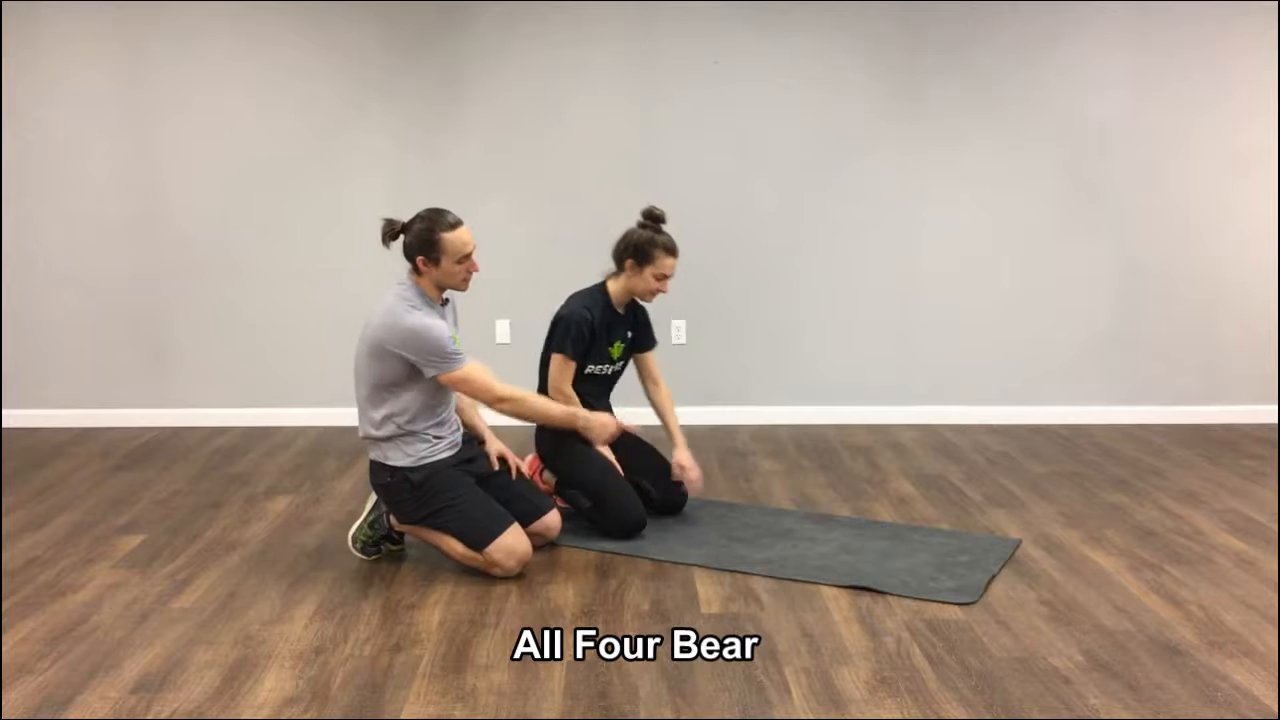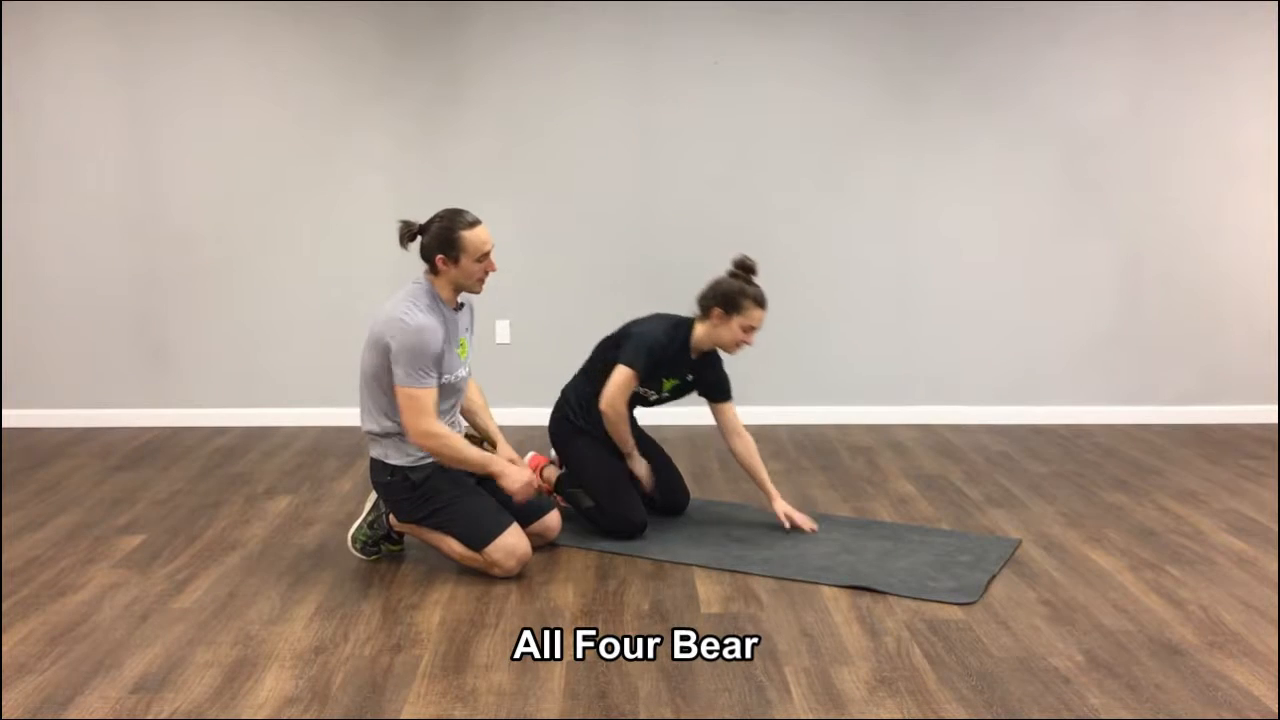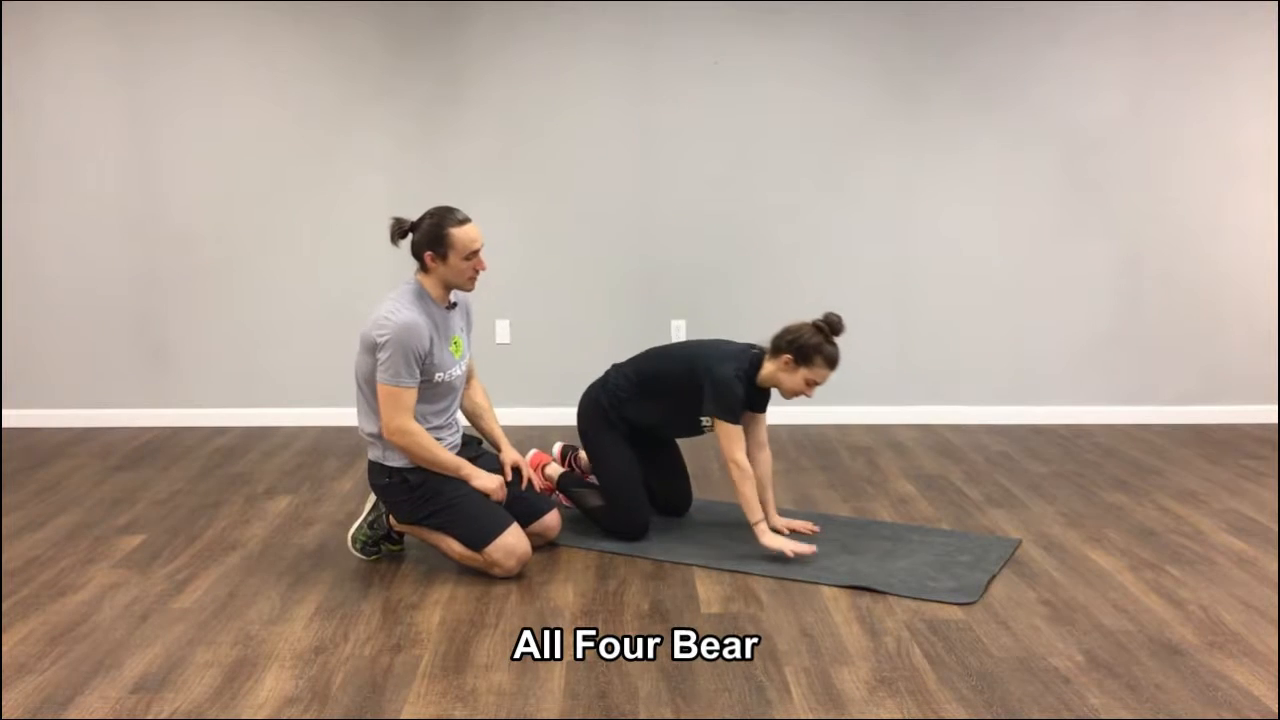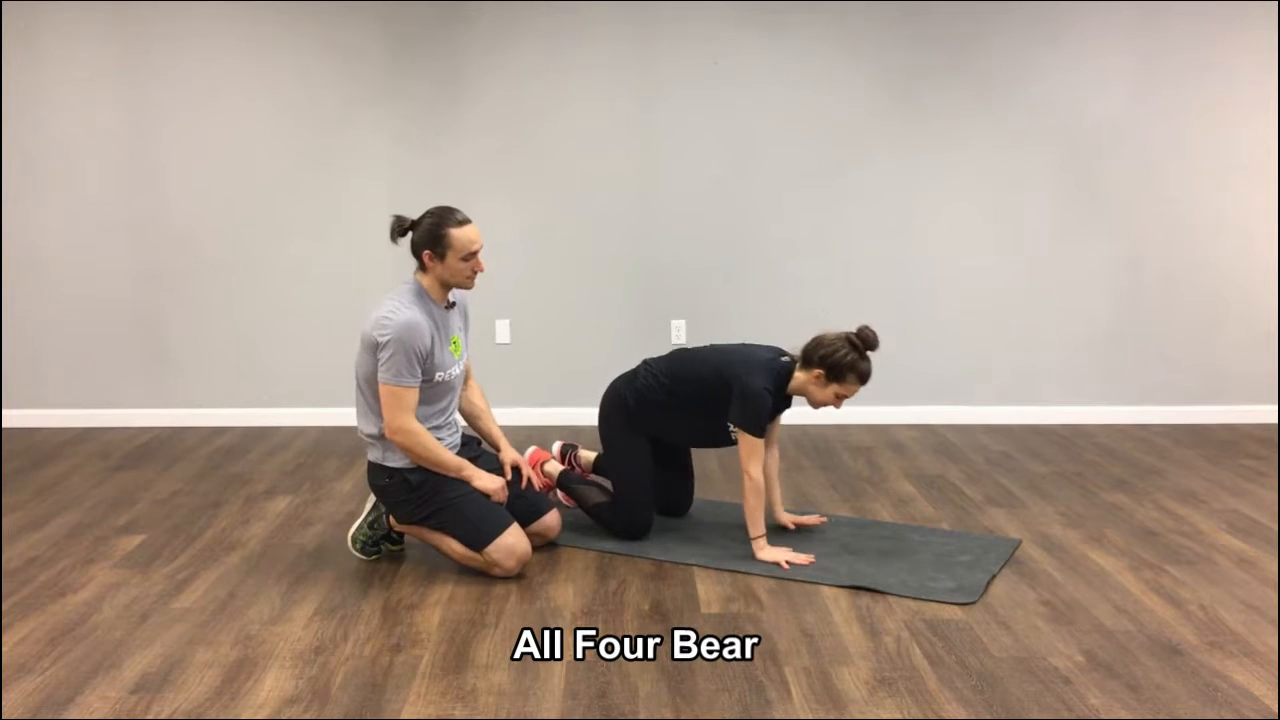
dt=0.4s
person 1, frame 1
left shoulder: (437, 299)
right shoulder: (412, 322)
right elbow: (499, 397)
left wrist: (486, 436)
right wrist: (582, 421)
left hip: (453, 447)
right hip: (412, 468)
left knee: (546, 526)
right knee: (511, 556)
left ankle: (426, 514)
right ankle: (397, 520)
person 1, frame 2
left shoulder: (460, 303)
right shoulder: (415, 324)
right elbow: (423, 432)
left wrist: (499, 442)
right wrist: (497, 468)
left hip: (450, 448)
right hip: (410, 466)
left knee: (547, 526)
right knee: (510, 555)
left ankle: (414, 514)
right ankle: (396, 520)
person 1, frame 3
left shoulder: (458, 302)
right shoulder: (403, 324)
right elbow: (398, 430)
left wrist: (503, 446)
right wrist: (470, 474)
left hip: (453, 446)
right hip: (408, 468)
left knee: (547, 525)
right knee: (510, 556)
left ankle: (421, 514)
right ankle: (396, 519)
person 1, frame 4
left shoulder: (454, 301)
right shoulder: (404, 323)
right elbow: (400, 429)
left wrist: (502, 446)
right wrist: (472, 475)
left hip: (453, 447)
right hip: (408, 469)
left knee: (547, 526)
right knee: (510, 556)
left ankle: (427, 514)
right ankle: (396, 519)
person 2, frame 1
left shoulder: (636, 316)
right shoulder: (580, 314)
left elbow: (654, 383)
right elbow: (558, 390)
left wrist: (680, 446)
right wrist: (597, 445)
right hip: (563, 433)
left knee: (672, 498)
right knee: (627, 520)
left ankle: (586, 475)
right ankle: (549, 479)
person 2, frame 2
left shoulder: (708, 364)
right shoulder: (657, 337)
left elbow: (735, 434)
right elbow: (609, 404)
left wrist: (775, 499)
right wrist: (632, 457)
left hip: (616, 426)
right hip: (577, 425)
left knee: (673, 503)
right knee: (627, 522)
left ankle: (579, 463)
right ankle: (551, 475)
person 2, frame 3
left shoulder: (757, 375)
right shoulder: (727, 374)
left elbow: (759, 449)
right elbow: (737, 460)
left wrist: (772, 514)
right wrist: (762, 532)
left hip: (642, 419)
right hip: (605, 413)
left knee: (676, 504)
right knee: (631, 525)
left ankle: (579, 460)
right ankle: (551, 472)
person 2, frame 4
left shoulder: (784, 374)
right shoulder: (757, 385)
left elbow: (768, 449)
right elbow: (752, 471)
left wrist: (779, 512)
right wrist: (760, 545)
left hip: (661, 415)
right hip: (627, 409)
left knee: (676, 506)
right knee: (633, 524)
left ankle: (577, 458)
right ankle: (549, 468)
